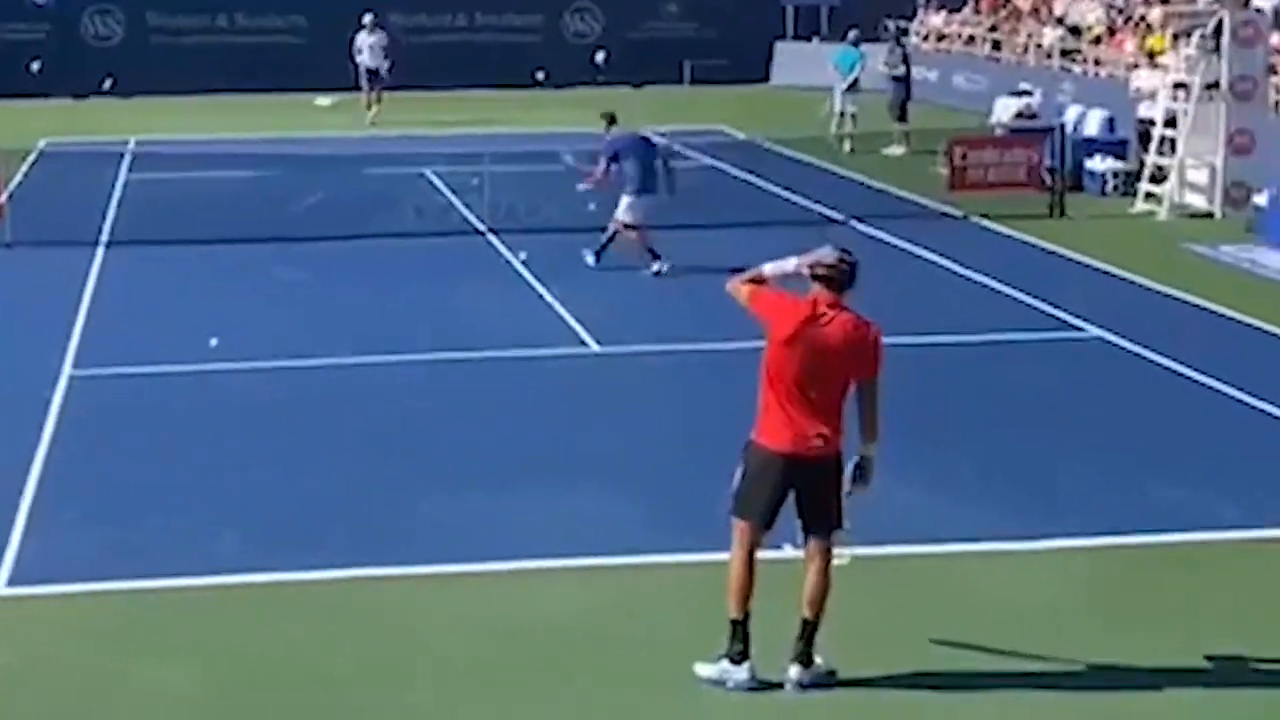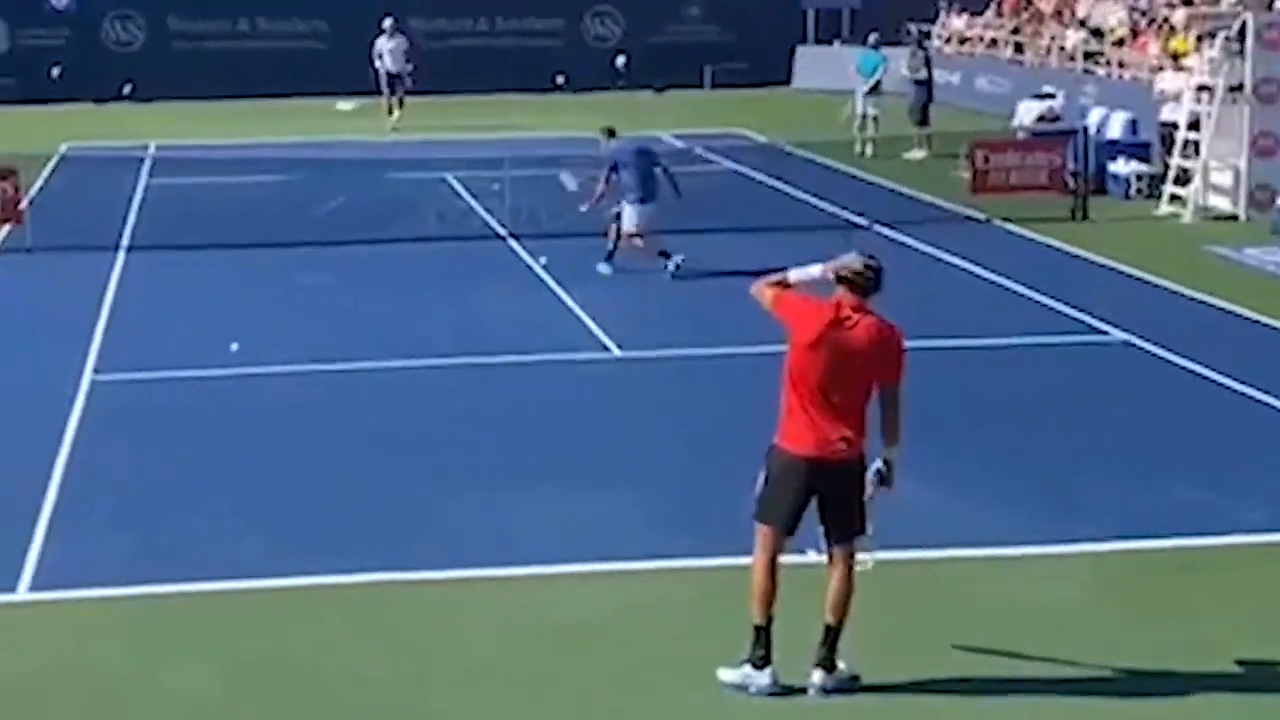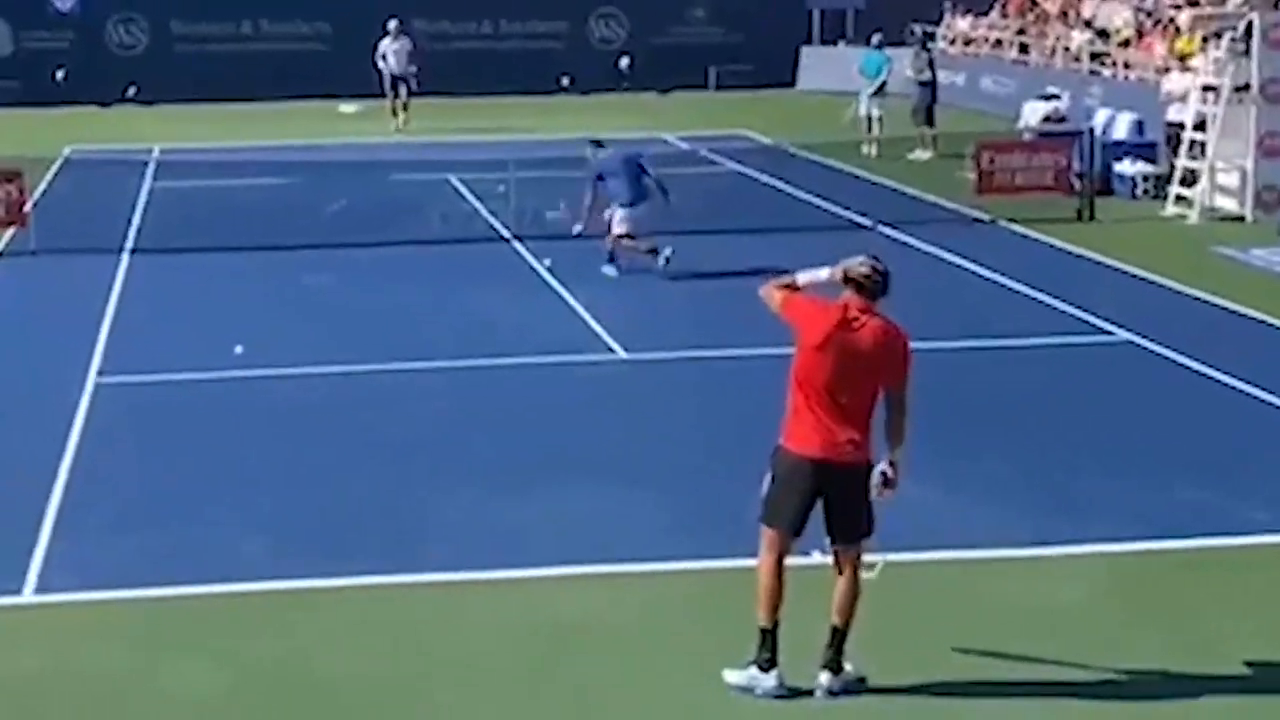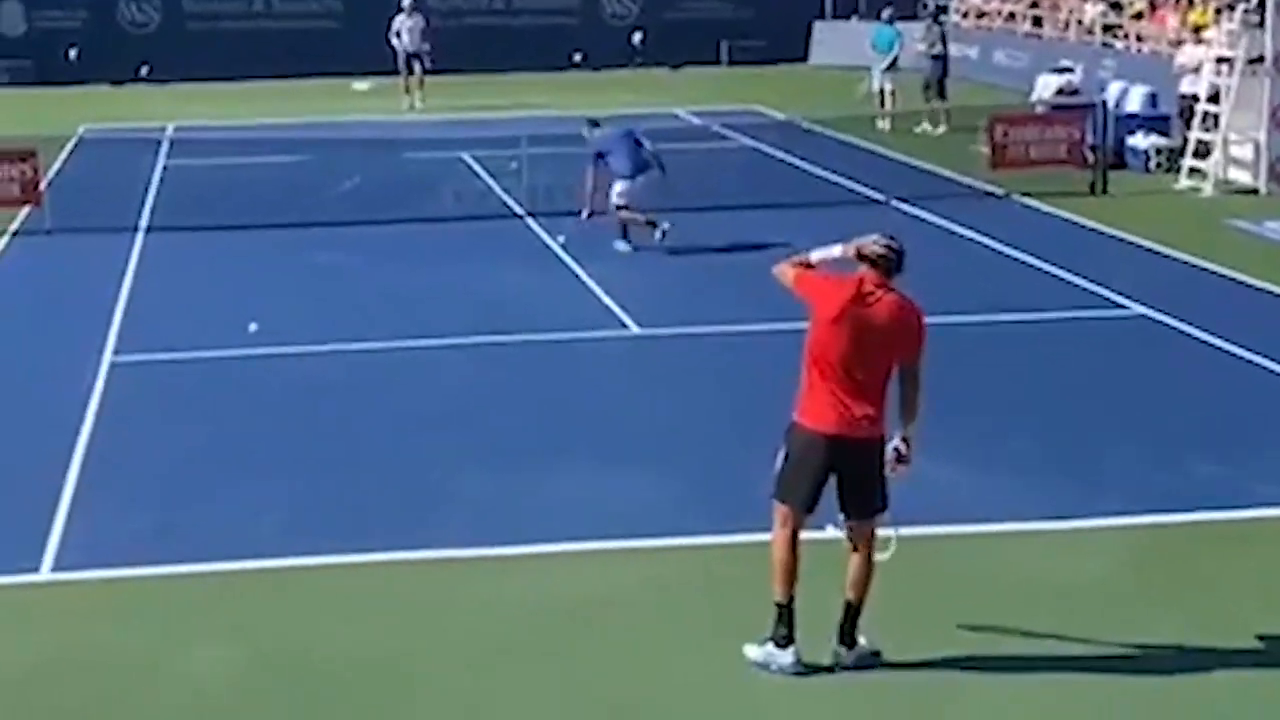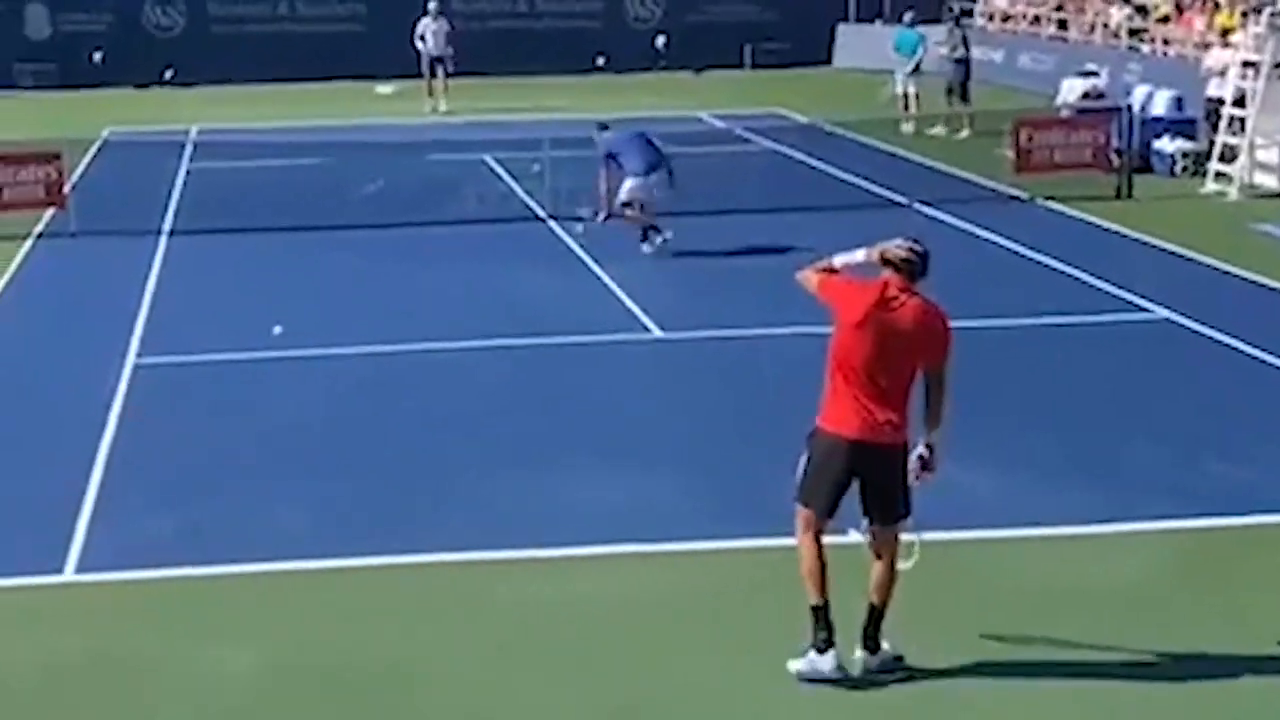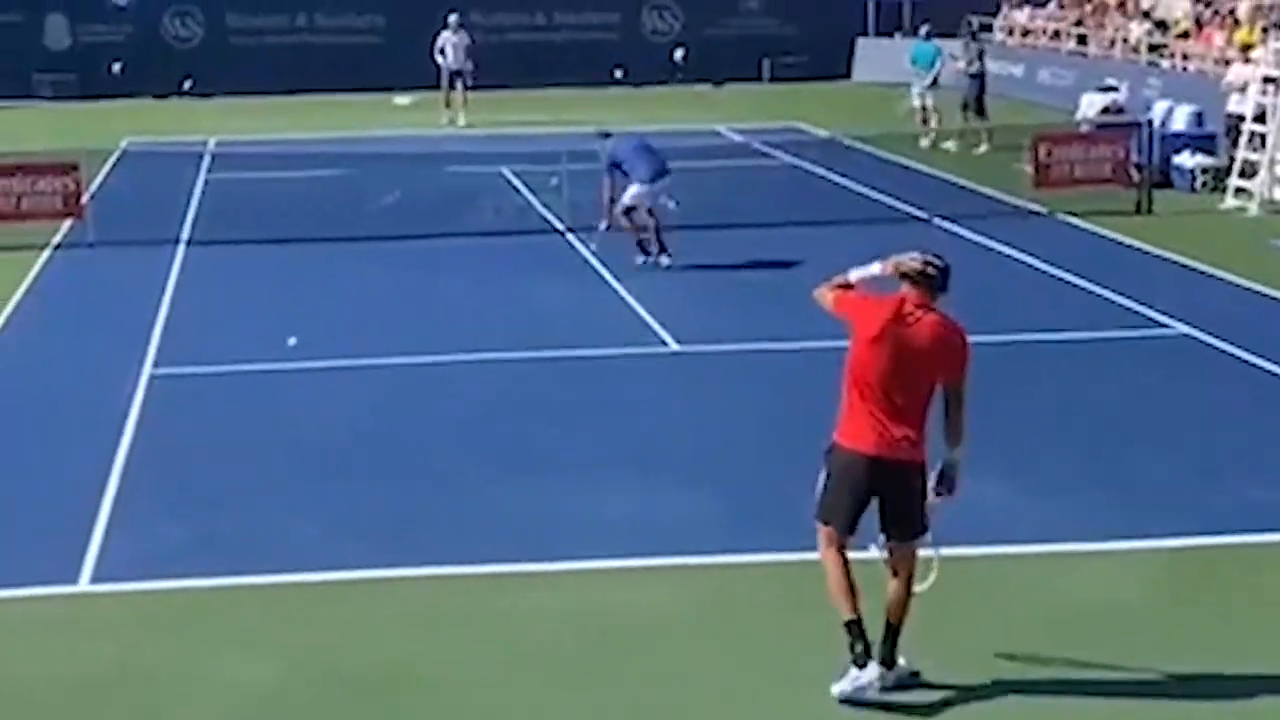
dt=0.1s
person 1, frame 1
left shoulder: (786, 310)
right shoulder: (863, 334)
left elbow: (736, 284)
right elbow: (868, 404)
left wrist: (791, 264)
right wrist: (867, 455)
left hip: (770, 448)
right hip: (822, 455)
left knee: (743, 546)
right knee: (818, 554)
left ankle: (737, 659)
right ankle: (803, 661)
person 1, frame 2
left shoulder: (810, 314)
right shoulder: (886, 337)
left elbow: (760, 288)
right elbow: (890, 407)
left wrist: (819, 270)
right wrist: (887, 459)
left hip: (793, 453)
right hip: (845, 460)
left knee: (766, 550)
right knee: (841, 560)
left ankle: (760, 664)
right ankle: (826, 666)
person 1, frame 3
left shoulder: (818, 315)
right shoulder: (892, 339)
left elbow: (768, 290)
right elbow: (895, 409)
left wrist: (826, 273)
right wrist: (892, 460)
left hip: (799, 454)
right hip: (851, 461)
left knee: (772, 552)
right knee: (848, 562)
left ankle: (766, 666)
right ankle: (833, 667)
person 1, frame 4
left shoulder: (832, 291)
right shoulder: (907, 315)
left elbow: (781, 269)
right elbow: (909, 384)
left wrist: (839, 250)
right wrist: (905, 436)
left hip: (813, 430)
right hip: (865, 438)
left knee: (786, 527)
right knee: (862, 539)
left ankle: (783, 639)
right ankle: (848, 642)
person 1, frame 5
left shoulder: (856, 295)
right shoulder: (932, 319)
left elbow: (806, 274)
right elbow: (935, 390)
left wrist: (865, 255)
right wrist: (929, 442)
left hip: (836, 434)
right hip: (889, 442)
left knee: (808, 529)
right knee: (885, 543)
left ankle: (823, 646)
right ankle: (871, 646)
person 1, frame 6
left shoulder: (873, 310)
right shoulder: (950, 335)
left elbow: (823, 293)
right elbow: (954, 407)
left wrist: (874, 268)
right wrist: (951, 462)
left hip: (854, 451)
right hip: (907, 459)
left knee: (831, 547)
right knee: (902, 560)
left ankle: (861, 657)
right ankle: (887, 660)
